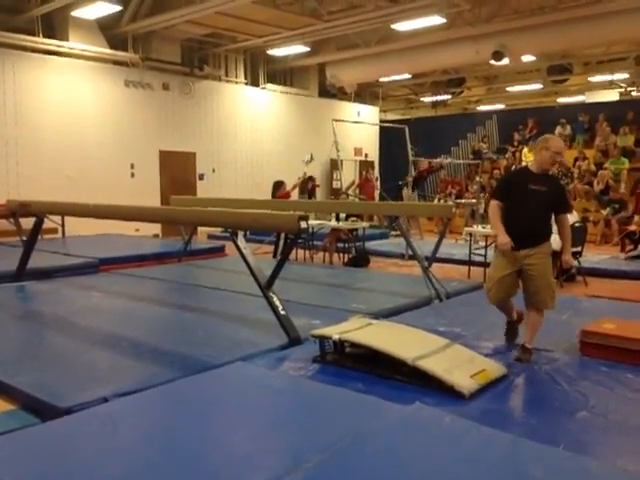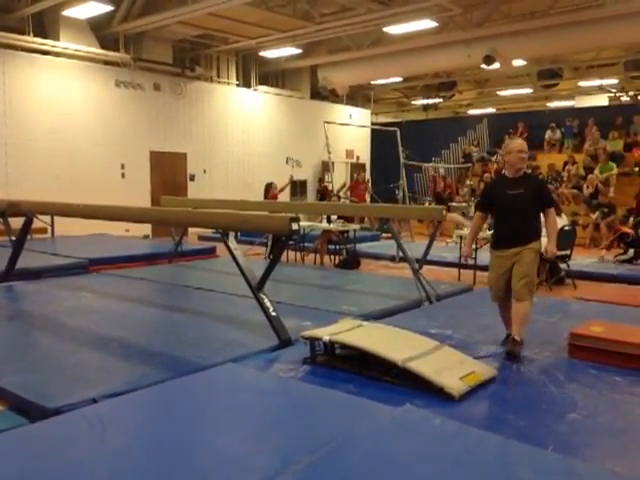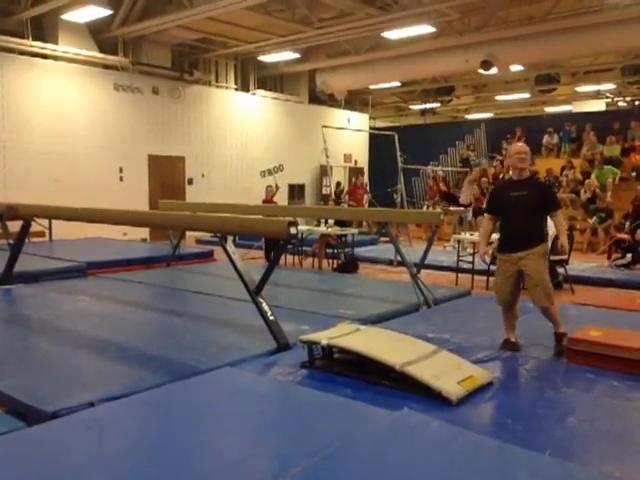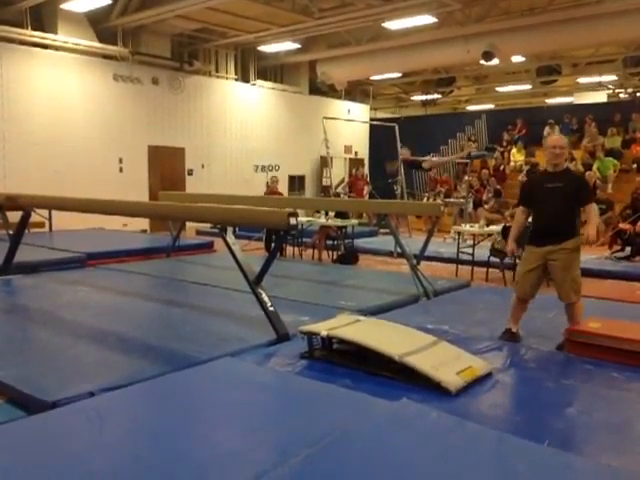
dt=0.5s
person 1, frame 1
left shoulder: (555, 186)
right shoulder: (512, 178)
left elbow: (562, 220)
right elbow: (494, 206)
left wrist: (566, 251)
right wrist: (500, 233)
left hip: (538, 250)
right hip: (508, 248)
left knee: (536, 301)
right knee: (497, 294)
left ankle: (527, 345)
right ankle: (513, 317)
person 1, frame 2
left shoulder: (537, 184)
right shoulder: (493, 186)
left elbow: (549, 213)
right elbow: (480, 216)
left wrist: (551, 242)
right wrist: (468, 244)
left hip: (528, 247)
right hip: (500, 249)
left knee: (521, 293)
right knee: (500, 295)
left ankle: (517, 340)
right ankle: (510, 332)
person 1, frame 3
left shoulder: (541, 187)
right shoulder: (499, 190)
left elbow: (556, 215)
right elbow: (490, 219)
left wrist: (563, 237)
right wrist: (483, 244)
left hip: (534, 250)
right hip: (506, 253)
left knee: (543, 297)
right knee: (506, 298)
left ankle: (561, 334)
right ankle: (511, 337)
person 1, frame 4
left shoulder: (576, 180)
right shoulder: (533, 181)
left elbow: (590, 207)
right elbow: (523, 212)
left wrist: (592, 228)
right wrist: (512, 239)
left hip: (565, 245)
right hip: (535, 245)
left knee: (571, 293)
right knee: (522, 289)
right ankle: (512, 328)
